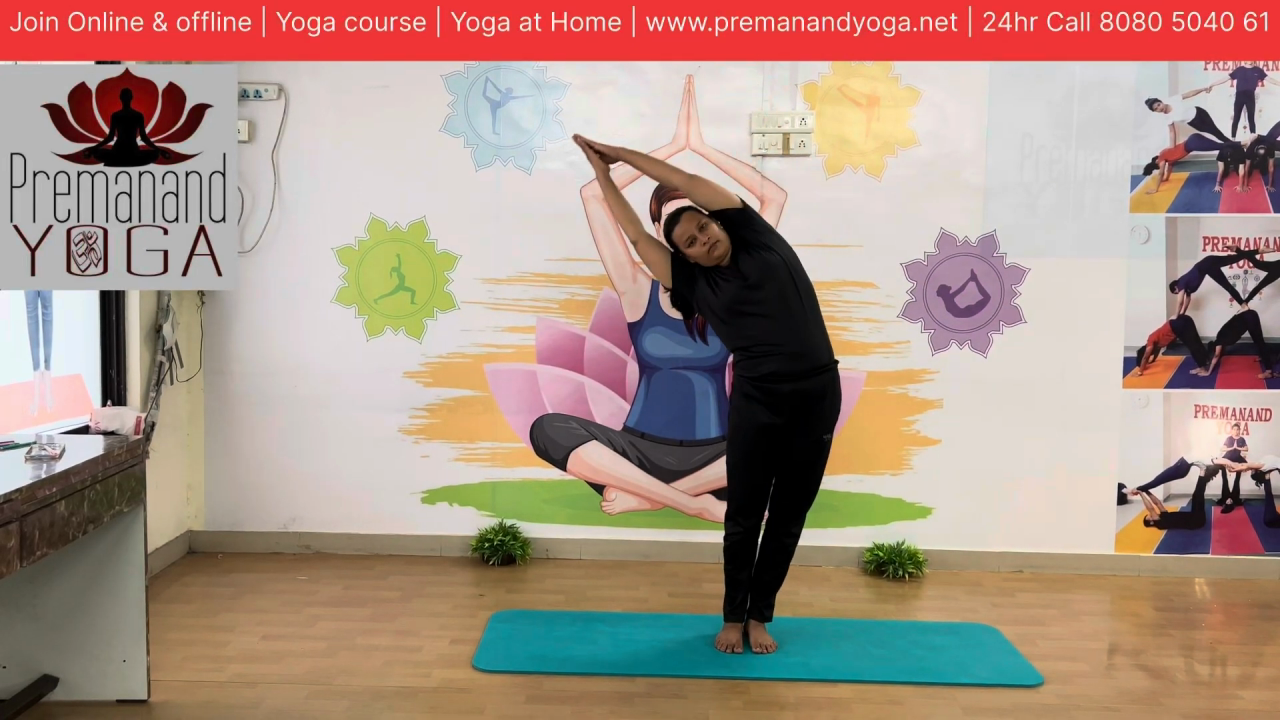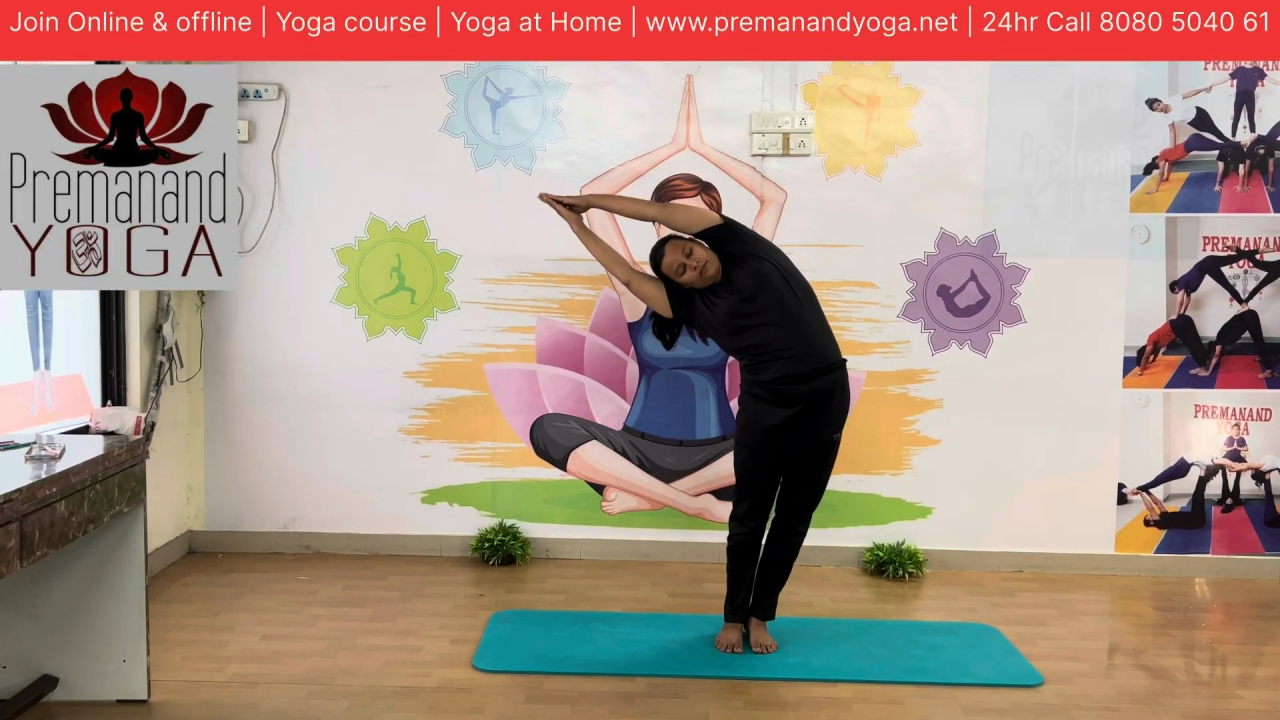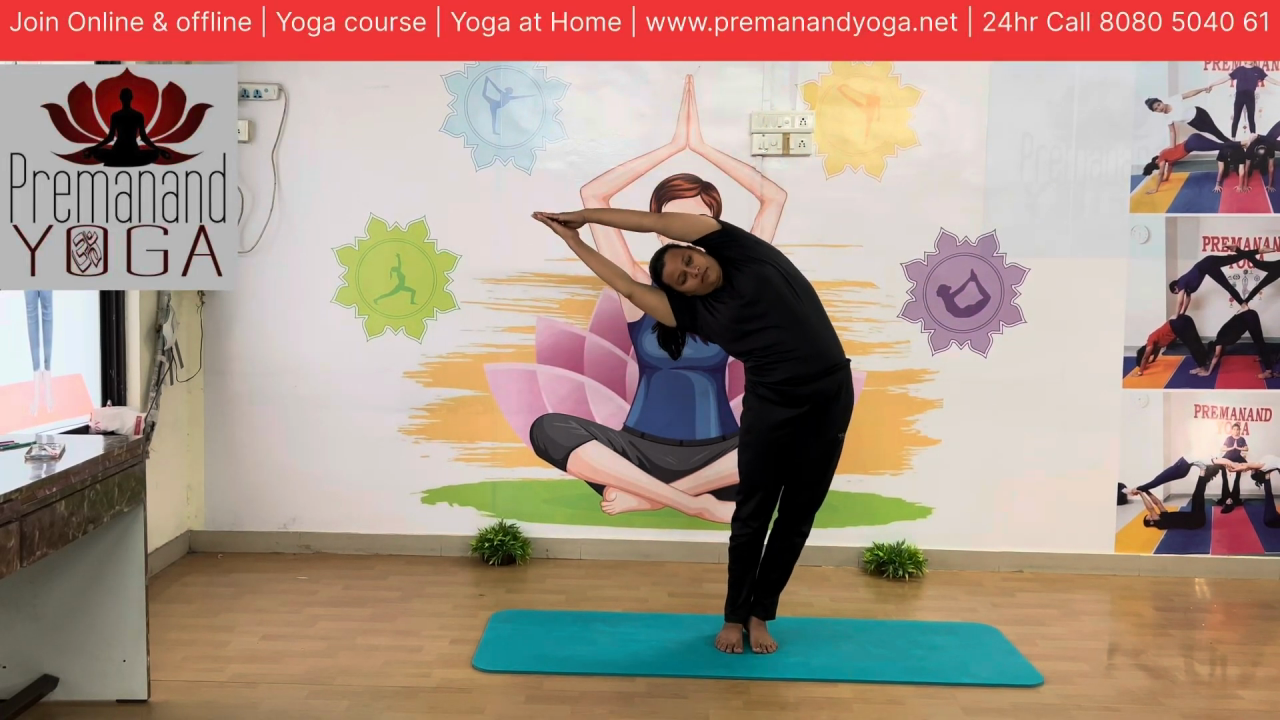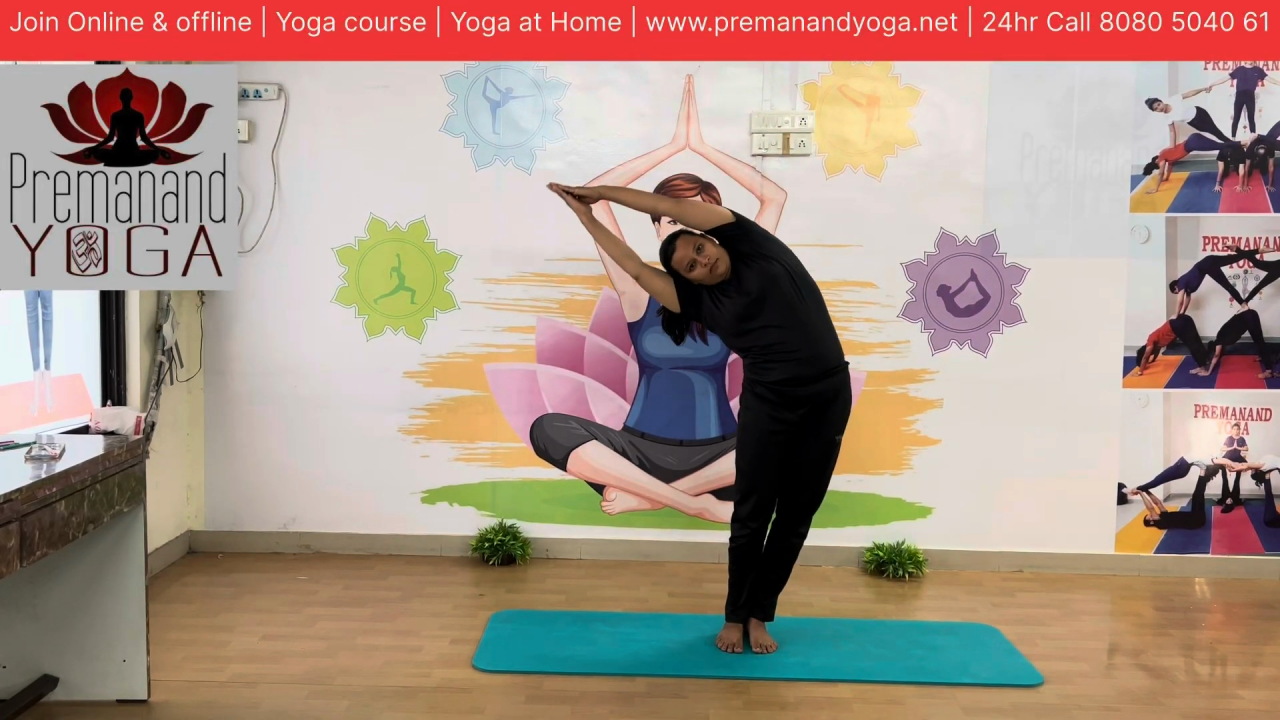
dt=0.3s
person 1, frame 1
left shoulder: (754, 234)
right shoulder: (695, 283)
left elbow: (689, 183)
right elbow: (638, 238)
left wrist: (623, 152)
right wrist: (603, 173)
left hip: (818, 393)
right hip: (756, 401)
left knee: (789, 515)
right knee: (743, 515)
left ankle: (759, 616)
right ankle: (733, 615)
person 1, frame 2
left shoulder: (740, 247)
right shoulder: (693, 304)
left elbow: (660, 213)
right elbow: (628, 276)
left wrist: (595, 198)
right wrist: (578, 222)
left hip: (827, 391)
right hip: (767, 401)
left knee: (795, 515)
right knee: (749, 514)
left ankle: (760, 615)
right ankle: (733, 616)
person 1, frame 3
left shoulder: (739, 250)
right shoulder: (697, 311)
left elbow: (658, 222)
right elbow: (629, 288)
right wrist: (572, 238)
left hip: (831, 392)
right hip: (772, 401)
left knee: (798, 516)
right knee: (753, 515)
left ankle: (760, 615)
right ankle: (735, 617)
person 1, frame 4
left shoulder: (752, 245)
right shoulder: (701, 300)
left elbow: (677, 208)
right elbow: (637, 270)
right wrist: (587, 214)
left hip: (828, 395)
right hip: (769, 403)
left knee: (796, 516)
right knee: (752, 514)
left ankle: (759, 615)
right ankle: (734, 616)
person 2, frame 1
right shoulder: (638, 290)
left elbow: (775, 197)
right elbow: (592, 193)
left wrist: (699, 145)
right wrist: (673, 146)
left hip: (713, 456)
right hip: (642, 452)
right knee: (548, 430)
left ankle: (647, 495)
right ankle: (696, 503)
person 2, frame 2
right shoulder: (638, 291)
left elbow: (774, 198)
right elbow: (592, 196)
left wrist: (700, 146)
right wrist: (674, 146)
left hip: (715, 455)
right hip: (642, 452)
right knee: (548, 429)
left ankle: (647, 495)
right ankle: (698, 504)
person 2, frame 3
right shoulder: (639, 291)
left elbow: (775, 198)
right elbow: (592, 195)
left wrist: (701, 146)
right wrist: (673, 146)
left hip: (714, 455)
right hip: (643, 452)
right knee: (549, 430)
left ankle: (647, 495)
right ankle: (699, 502)
person 2, frame 4
right shoulder: (639, 289)
left elbow: (775, 198)
right elbow: (592, 196)
left wrist: (700, 146)
right wrist: (673, 146)
left hip: (715, 455)
right hip: (642, 452)
right knee: (548, 429)
left ankle: (646, 496)
right ankle: (699, 504)
